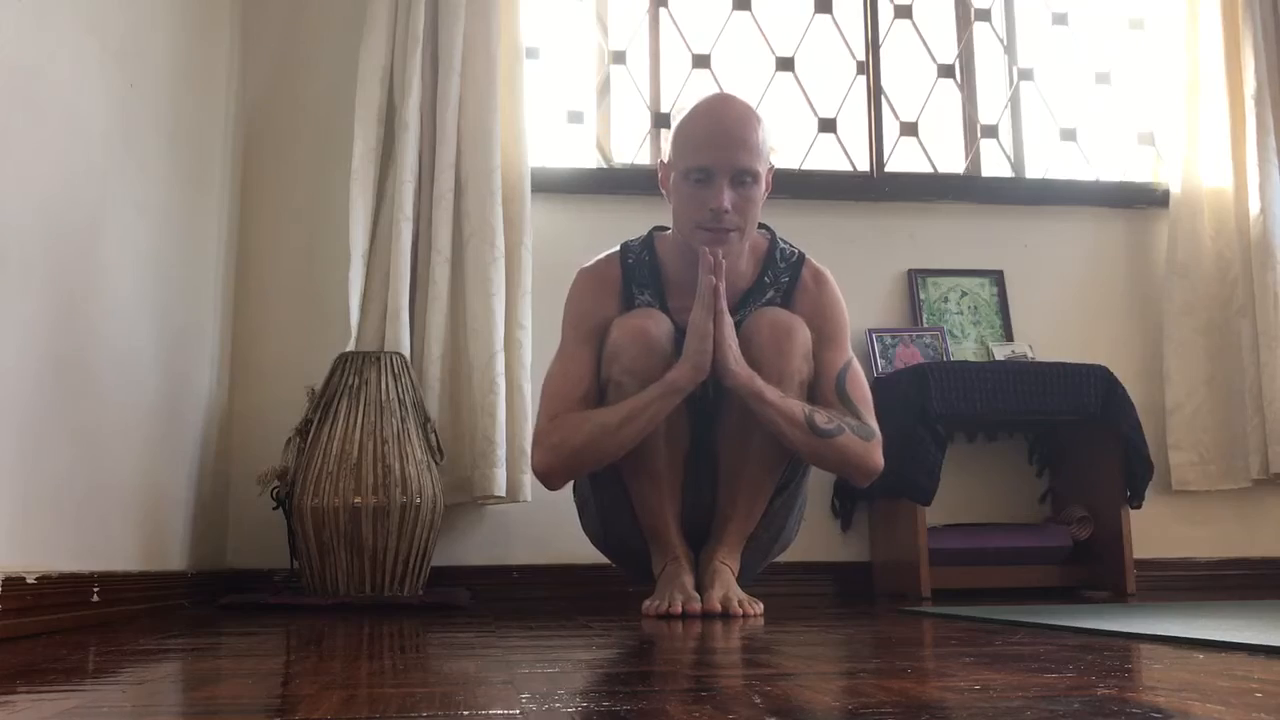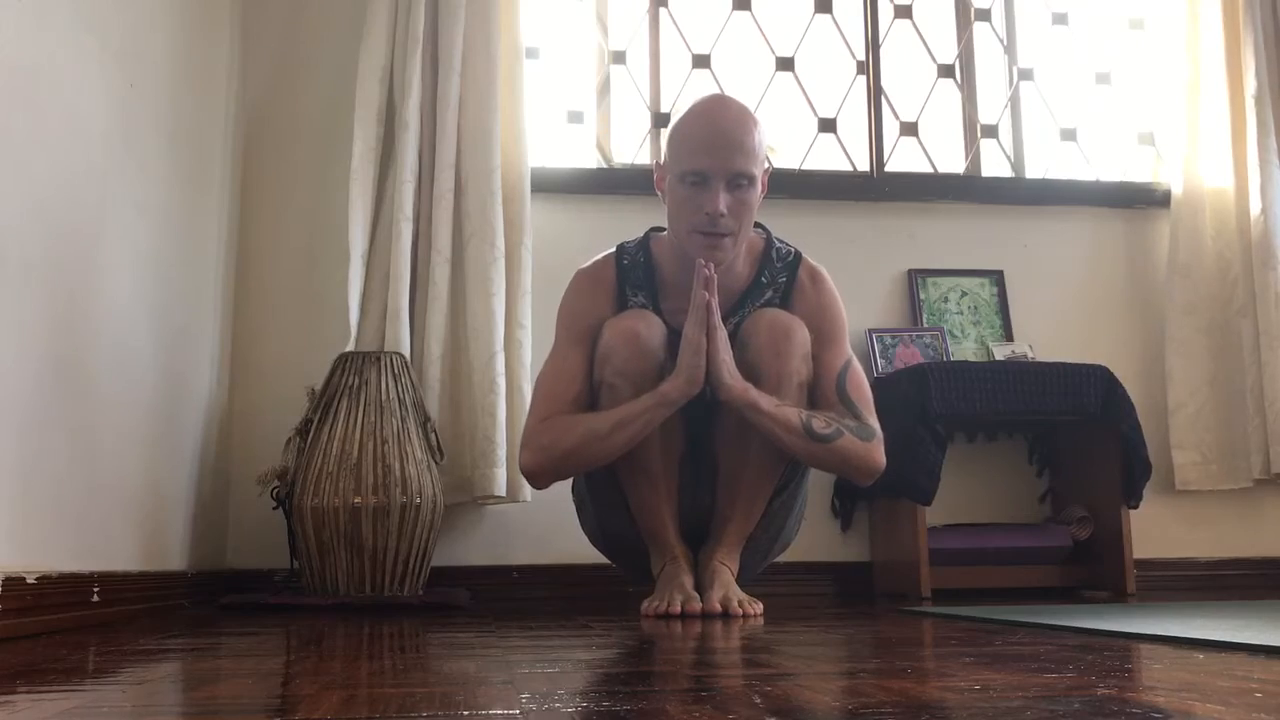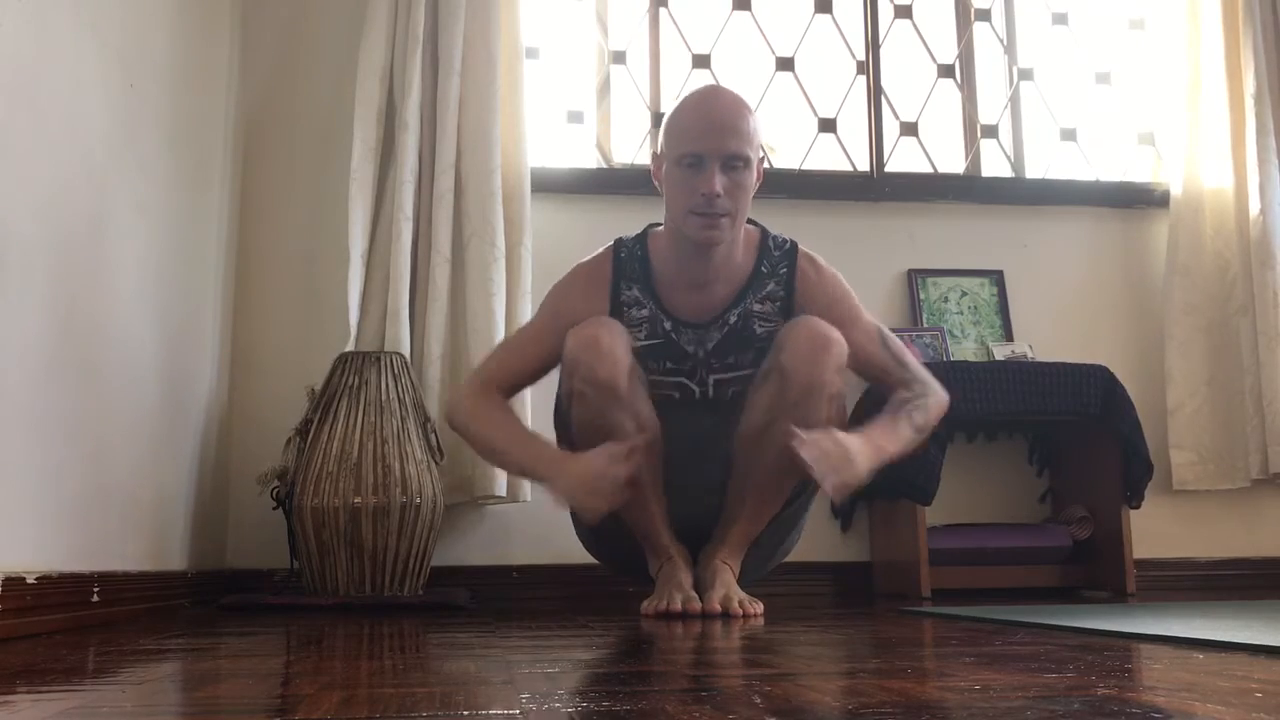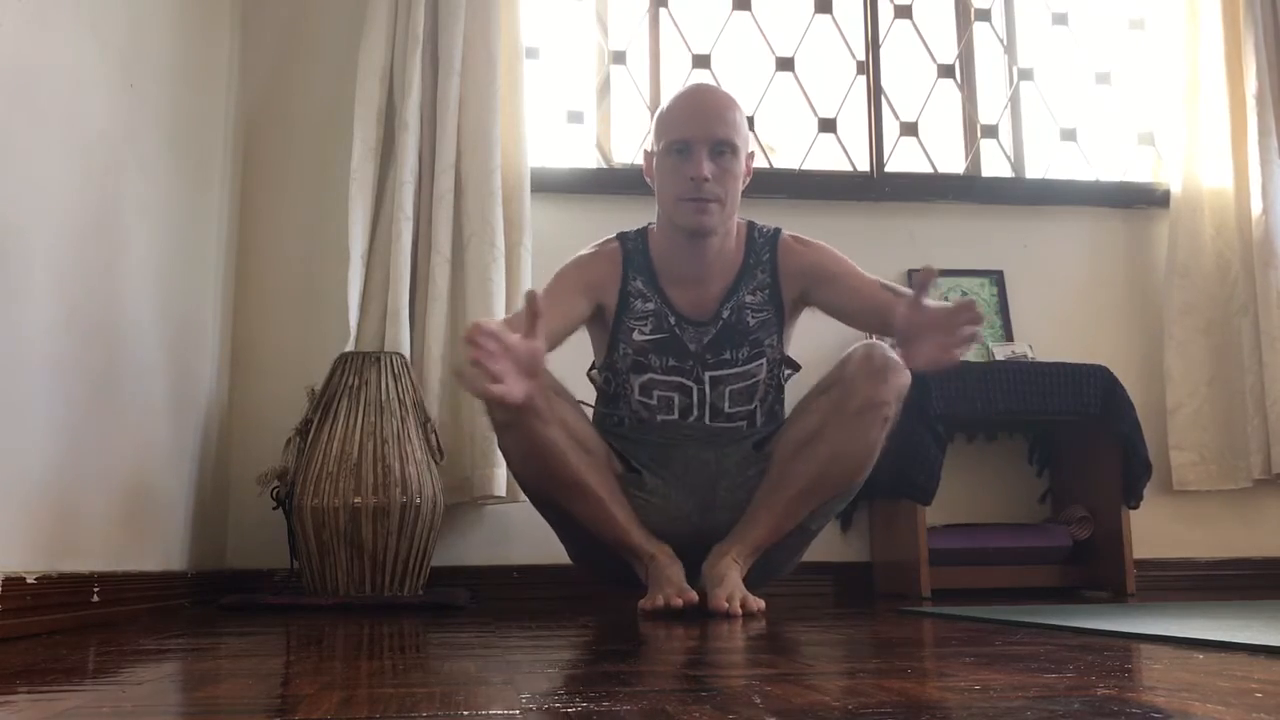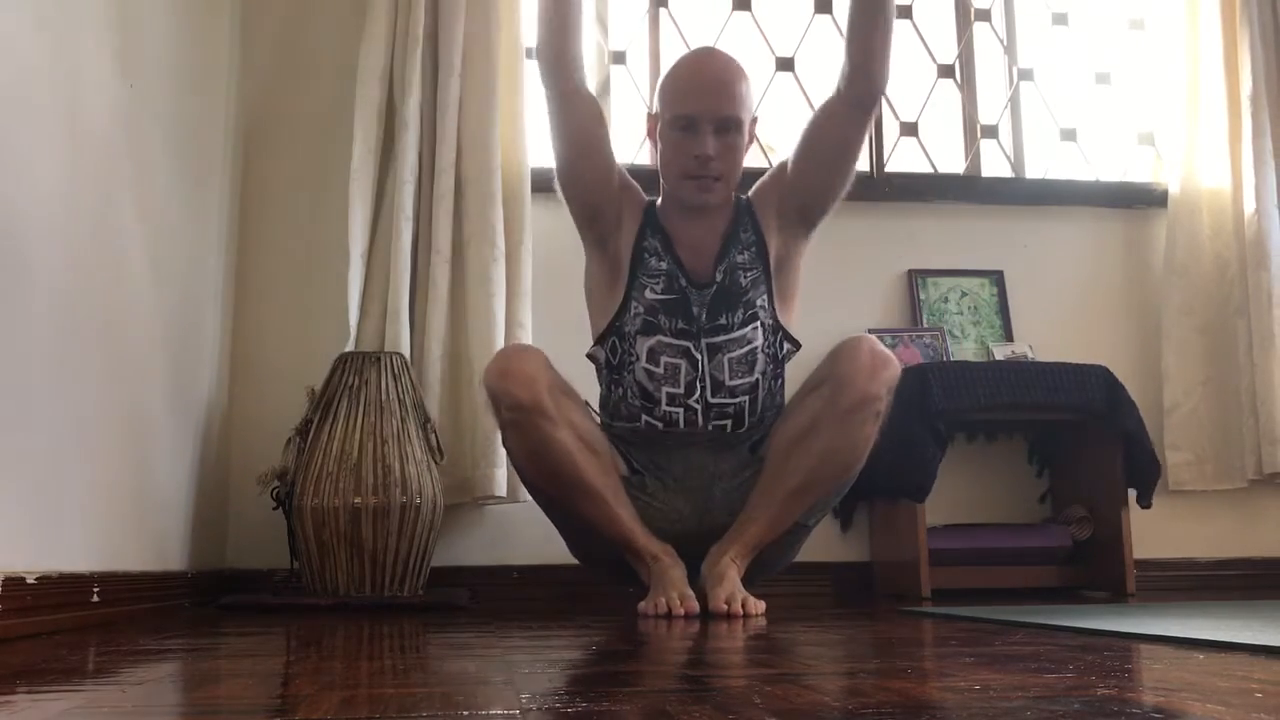
dt=0.7s
person 1, frame 1
left shoulder: (806, 286)
right shoulder: (605, 282)
left elbow: (866, 458)
right elbow: (550, 460)
left wrist: (742, 375)
right wrist: (682, 374)
left hip: (751, 519)
right hip: (636, 518)
left knee: (782, 333)
right knee: (638, 333)
left ankle: (723, 560)
right ankle: (671, 561)
person 1, frame 2
left shoulder: (803, 285)
right shoulder: (602, 284)
left elbow: (867, 456)
right elbow: (538, 458)
left wrist: (738, 388)
right wrist: (675, 387)
left hip: (751, 521)
right hip: (635, 520)
left knee: (780, 332)
right knee: (630, 334)
left ankle: (723, 560)
right ankle: (670, 562)
person 1, frame 3
left shoulder: (800, 277)
right shoulder: (600, 280)
left elbow: (926, 393)
right elbow: (469, 401)
left wrist: (863, 447)
right wrist: (558, 468)
left hip: (754, 521)
right hip: (631, 523)
left knee: (815, 341)
right knee: (596, 343)
left ankle: (725, 559)
right ankle: (667, 559)
person 1, frame 4
left shoulder: (792, 262)
right shoulder: (605, 267)
left elbow: (903, 314)
right elbow: (514, 341)
left wrist: (925, 339)
right wrist: (501, 368)
left hip: (759, 512)
right hip: (626, 514)
left knee: (876, 376)
right knee: (508, 380)
left ankle: (734, 559)
right ankle: (653, 560)
person 1, frame 5
left shoulder: (777, 222)
right shoulder: (616, 223)
left elbow: (861, 92)
right elbow: (561, 74)
left hip: (756, 507)
right hip: (628, 508)
left knee: (868, 366)
right knee: (513, 374)
left ankle: (731, 557)
right ankle: (652, 558)
